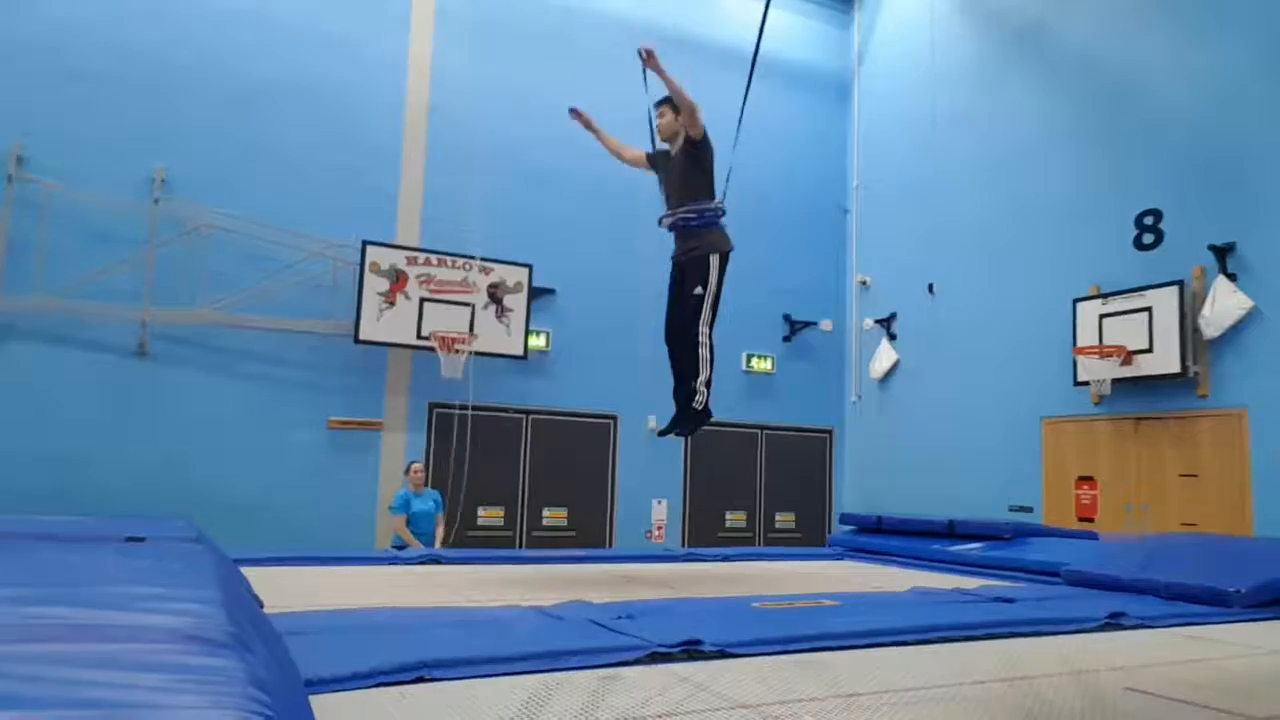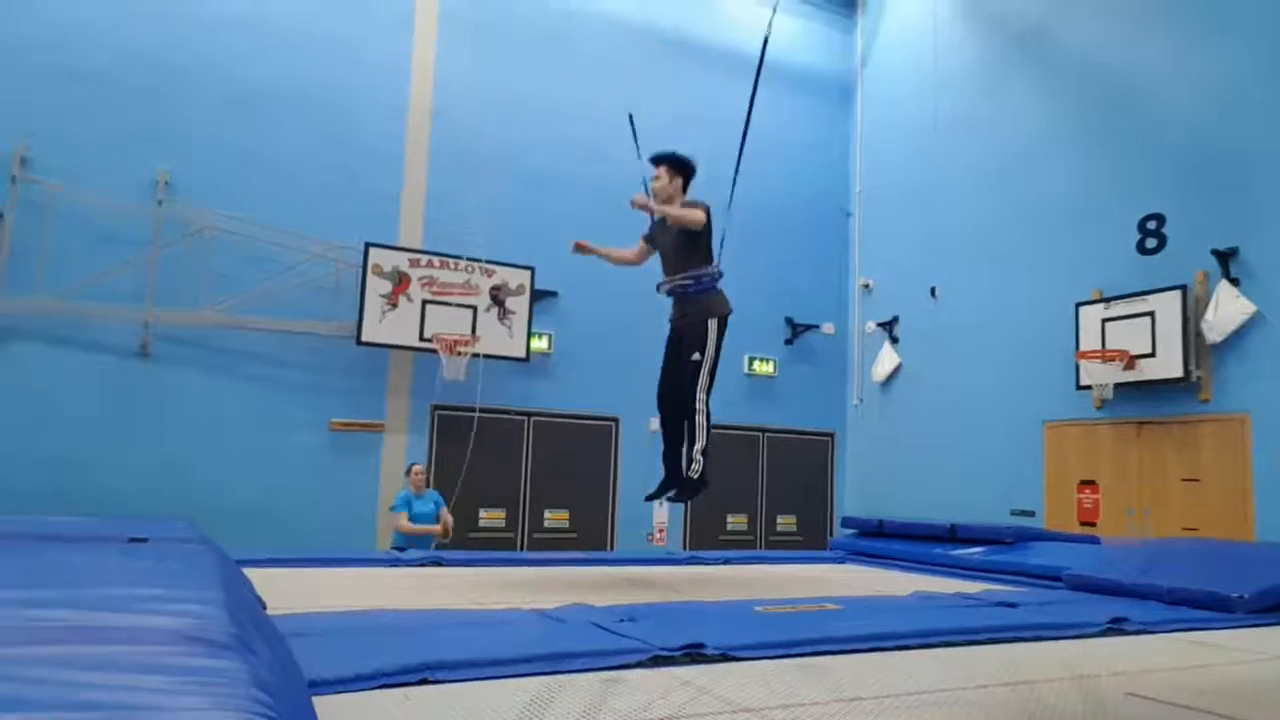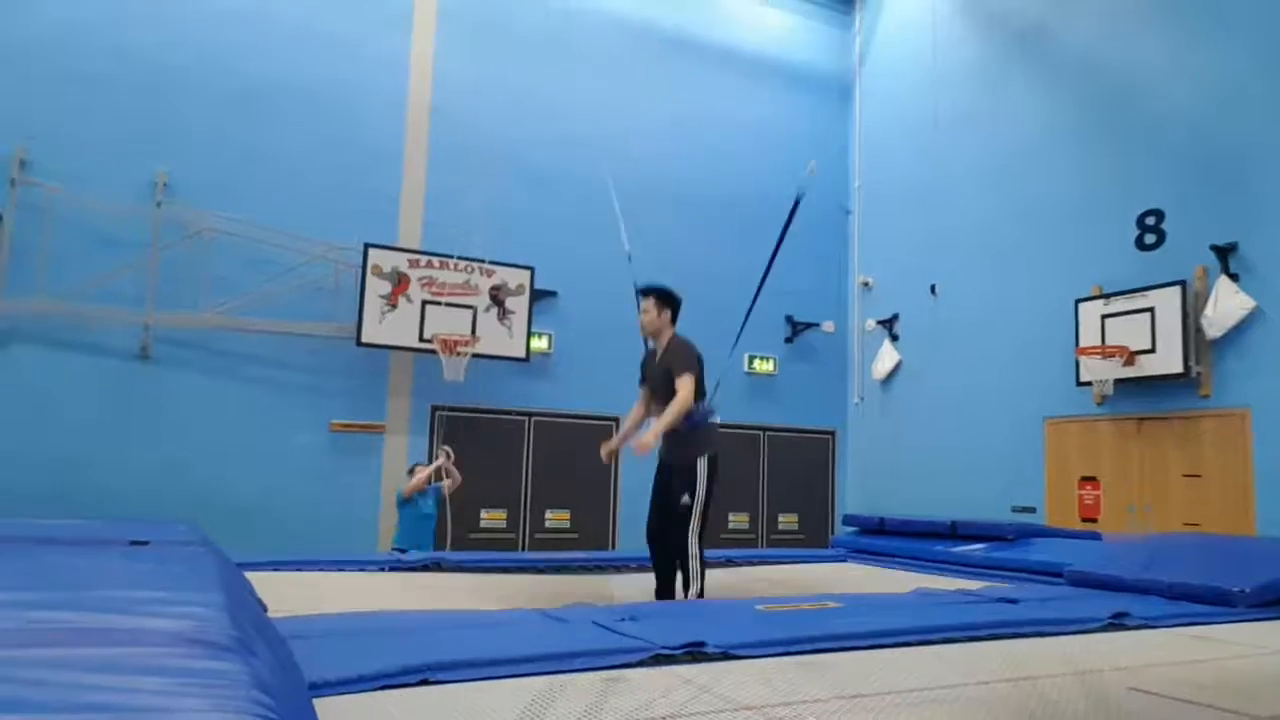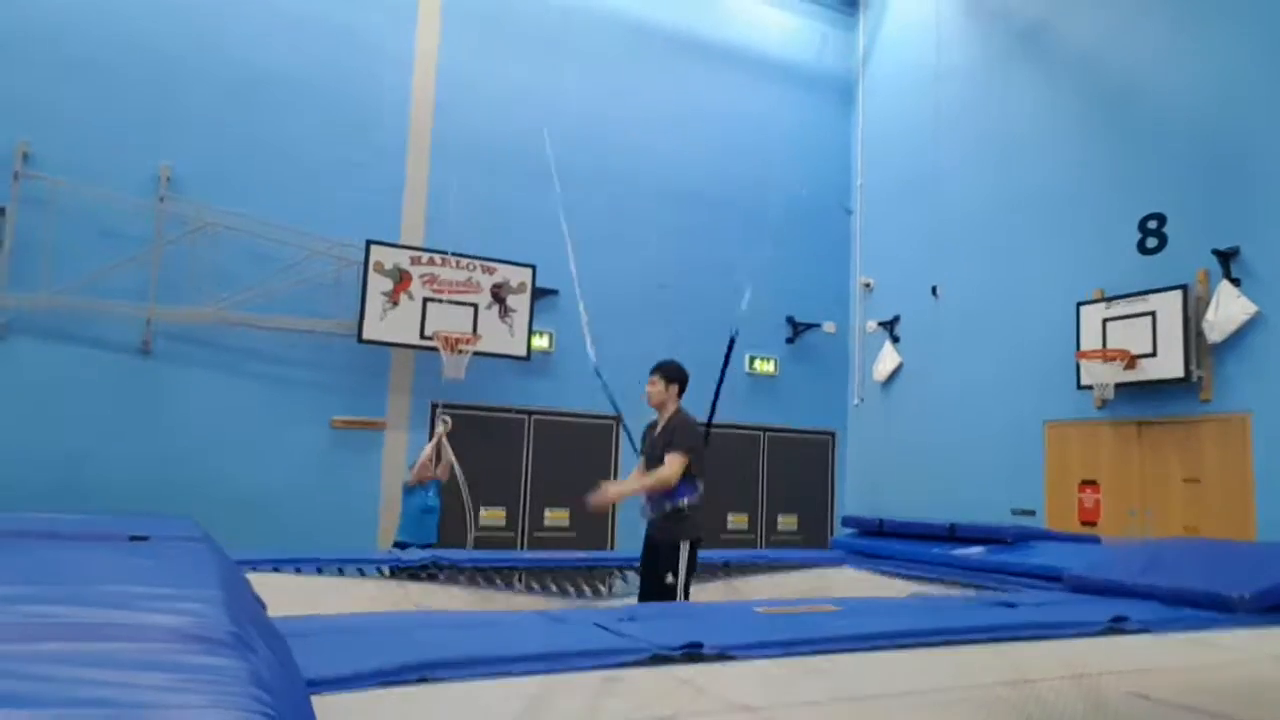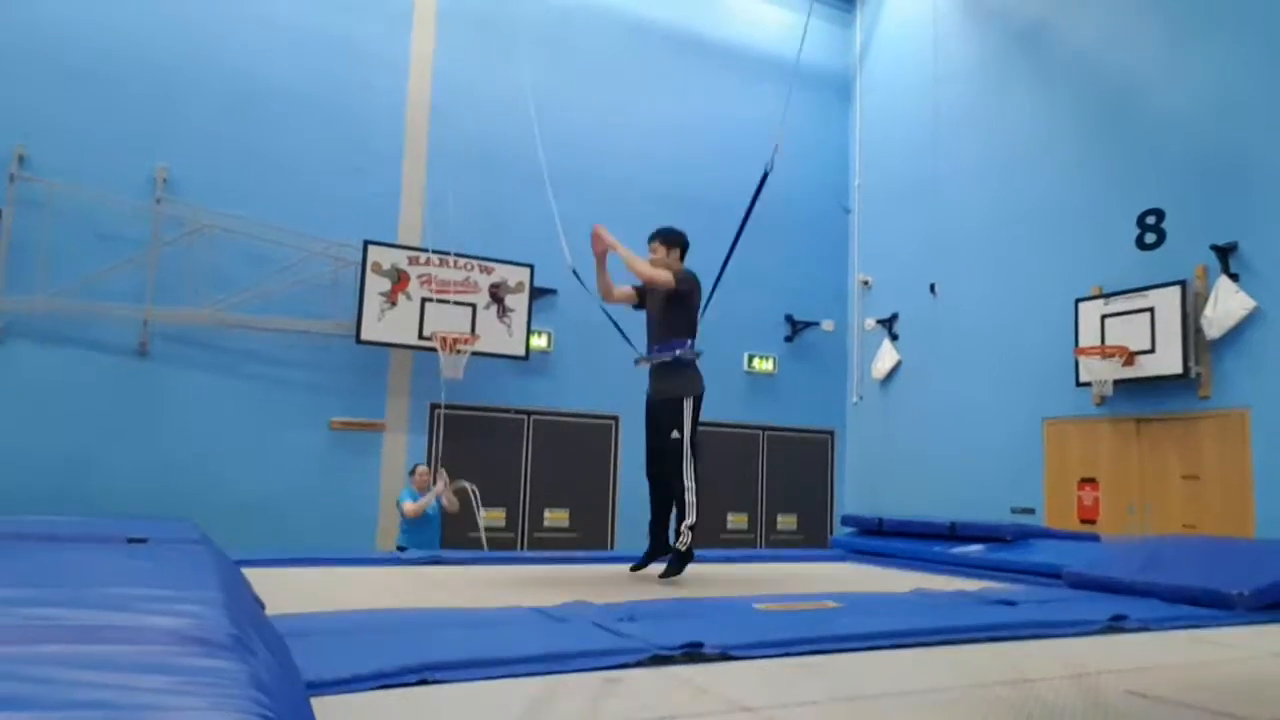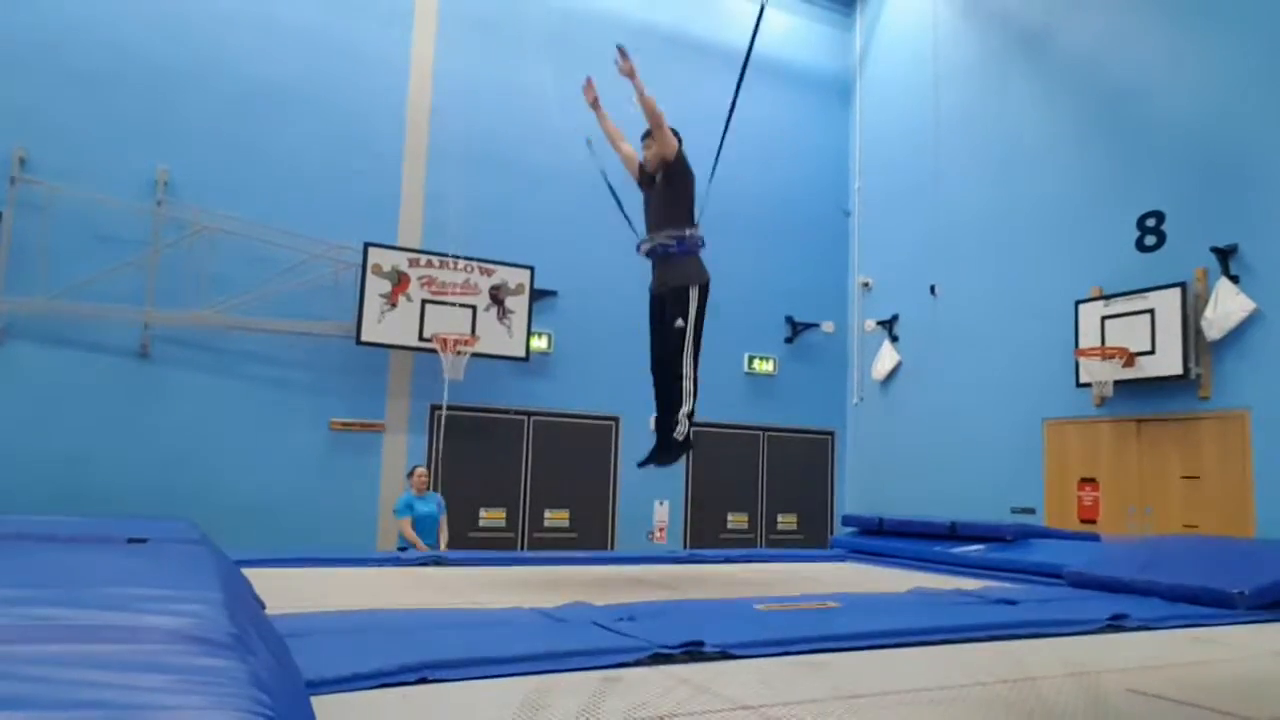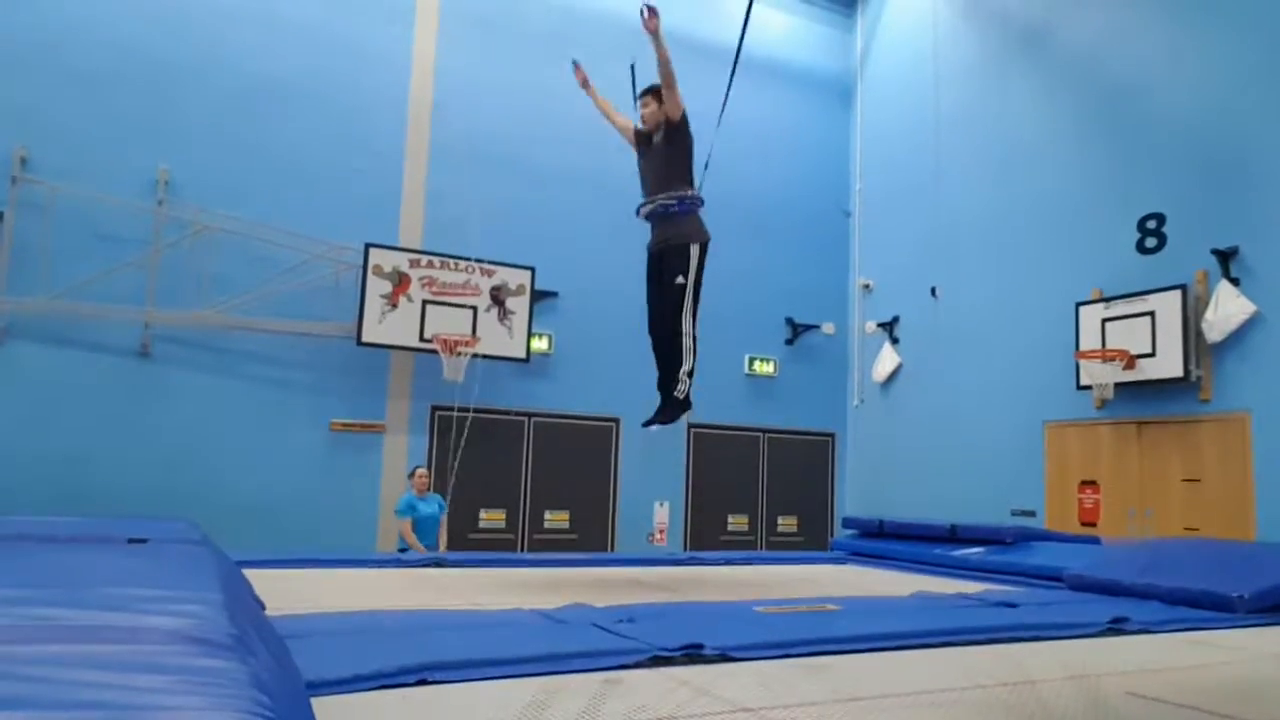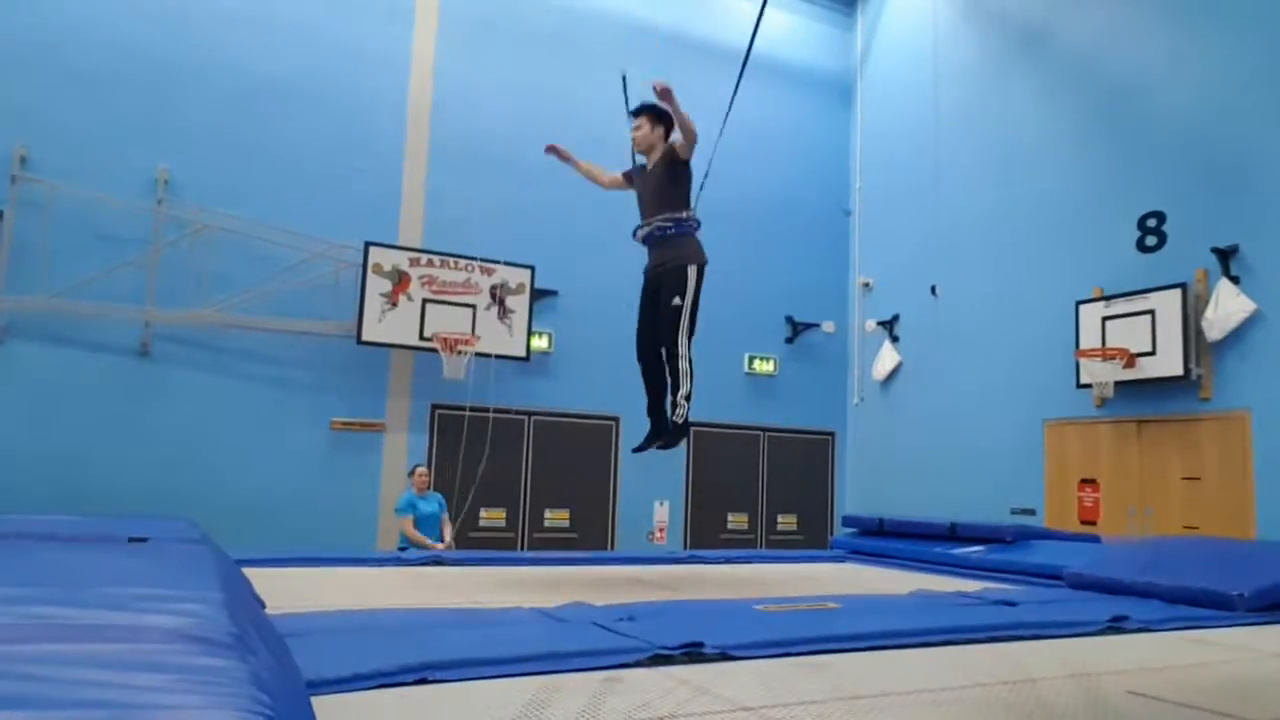
dt=0.2s
person 1, frame 1
left shoulder: (696, 145)
right shoulder: (664, 158)
left elbow: (690, 108)
right elbow: (626, 155)
left wrist: (659, 72)
right wrist: (593, 128)
left hip: (708, 247)
right hip: (683, 250)
left knee: (696, 329)
right knee: (675, 333)
left ankle: (699, 405)
right ankle: (684, 407)
person 1, frame 2
left shoulder: (692, 211)
right shoulder: (660, 227)
left elbow: (696, 219)
right elbow: (633, 256)
left wrist: (654, 207)
right wrist: (594, 251)
left hip: (706, 313)
right hip: (681, 315)
left knee: (693, 398)
right knee: (668, 399)
left ankle: (695, 473)
right ankle: (672, 473)
person 1, frame 3
left shoulder: (682, 351)
right shoulder: (650, 359)
left elbow: (684, 399)
right elbow: (642, 407)
left wrist: (654, 433)
right wrist: (617, 441)
left hip: (696, 452)
right hip: (671, 453)
left knee: (686, 535)
right knee: (658, 533)
right ankle: (664, 599)
person 1, frame 4
left shoulder: (685, 427)
right shoulder: (651, 430)
left elbow: (671, 474)
right elbow: (641, 473)
left wrist: (619, 490)
right wrist: (615, 489)
left hip: (679, 528)
right hip: (658, 526)
left knee: (674, 600)
right knee: (648, 599)
person 1, frame 5
left shoulder: (686, 282)
right shoulder: (651, 290)
left elbow: (649, 273)
right elbow: (608, 293)
left wrist: (616, 244)
right wrist: (601, 259)
left hip: (681, 388)
right hip: (658, 388)
left knee: (681, 473)
right knee: (656, 473)
left ankle: (683, 546)
right ankle: (658, 544)
person 1, frame 6
left shoulder: (679, 172)
right shoulder: (649, 181)
left elbow: (659, 121)
right elbow: (618, 143)
left wrist: (634, 78)
right wrist: (596, 106)
left hip: (686, 278)
right hip: (661, 280)
left knee: (683, 360)
right knee: (661, 364)
left ankle: (681, 433)
right ankle: (664, 436)
person 1, frame 7
left shoulder: (677, 133)
right shoulder: (646, 143)
left elbow: (669, 81)
right elbow: (614, 116)
left wrist: (656, 37)
right wrist: (588, 87)
left hip: (685, 237)
right hip: (659, 240)
left knee: (681, 318)
right knee: (659, 324)
left ankle: (681, 392)
right ankle: (666, 396)
person 1, frame 8
left shoulder: (674, 158)
right shoulder: (640, 172)
left elbow: (690, 135)
right elbow: (605, 180)
left wrist: (670, 102)
right wrist: (568, 158)
left hip: (682, 260)
right hip: (656, 264)
left knee: (675, 344)
right knee: (647, 348)
left ankle: (678, 419)
right ankle: (658, 424)
